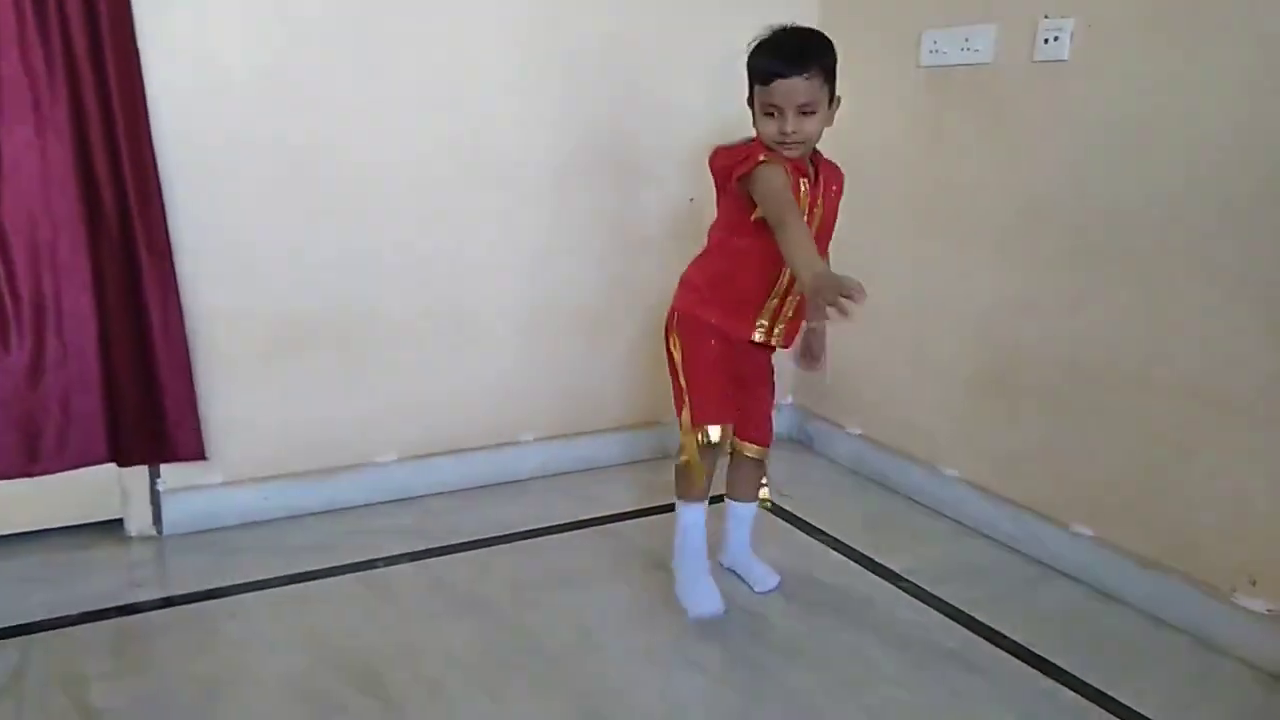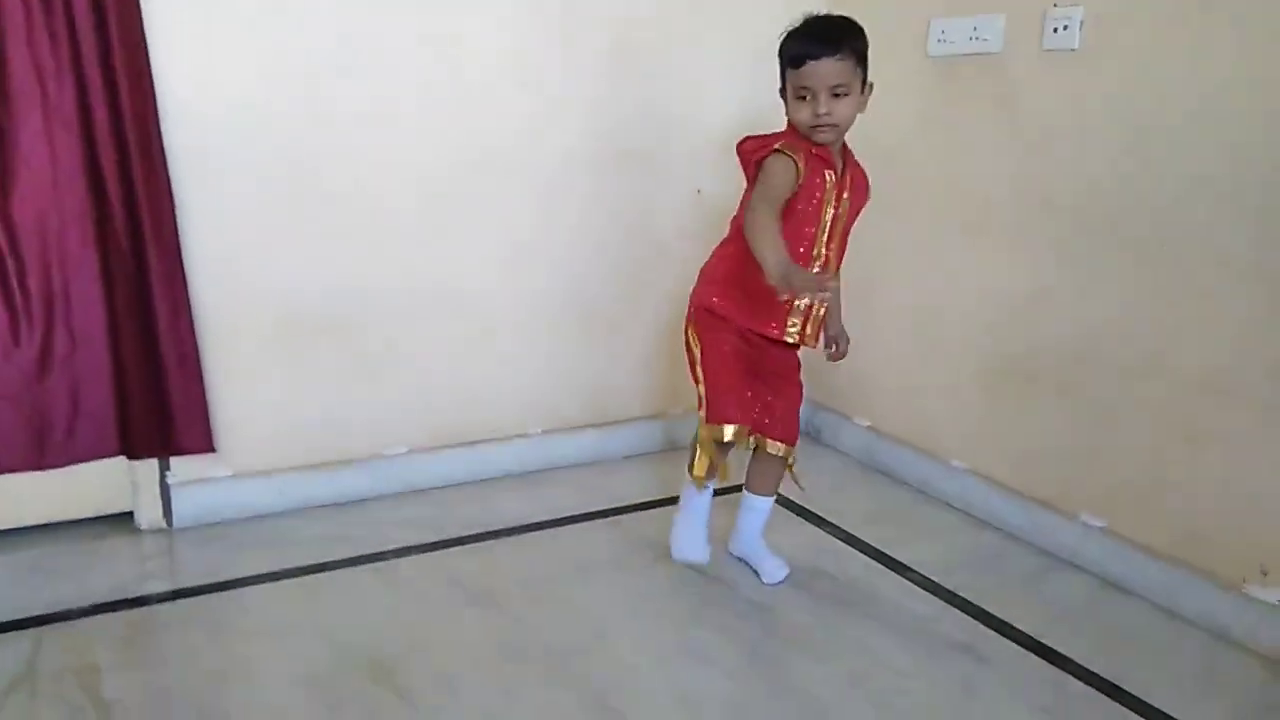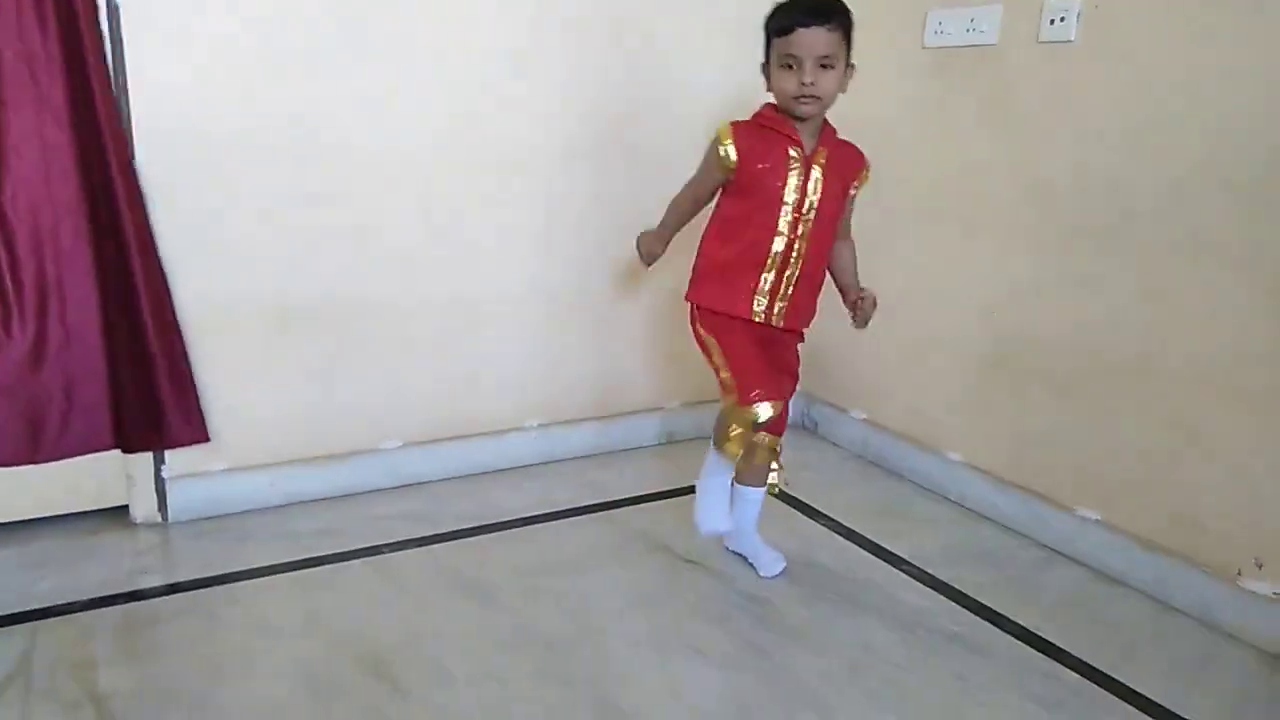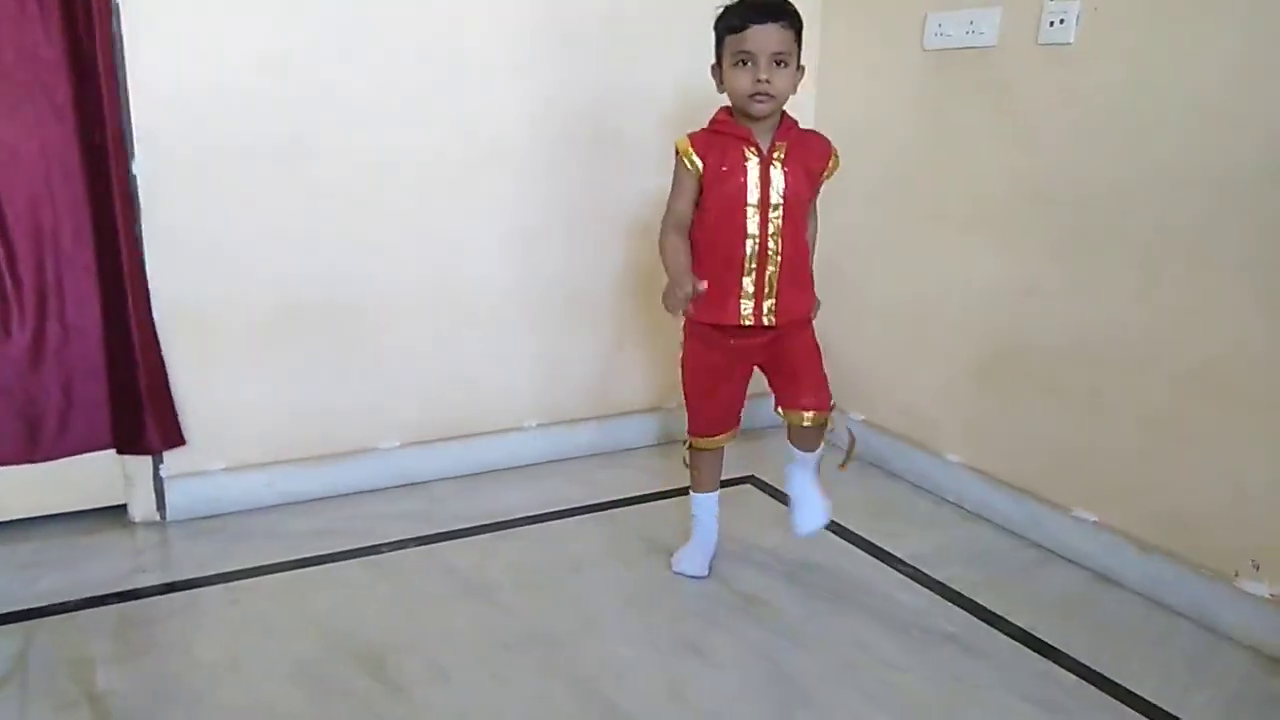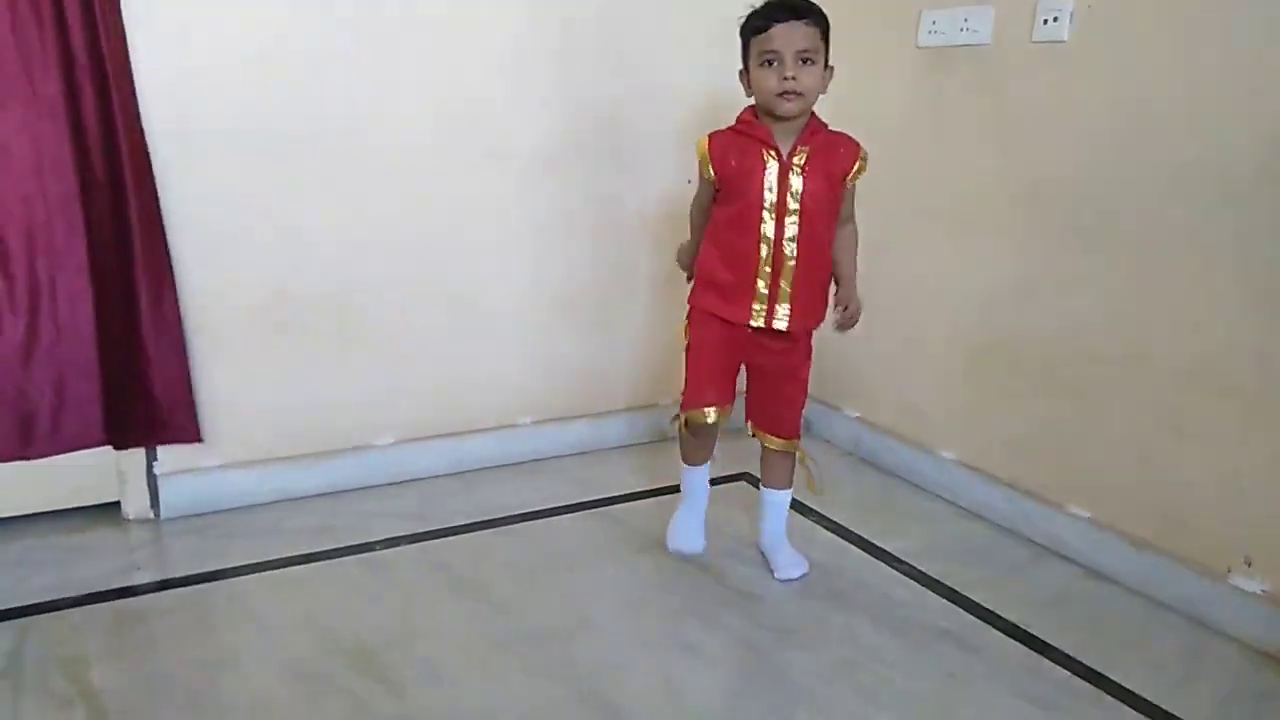
dt=0.4s
person 1, frame 1
left shoulder: (829, 178)
right shoulder: (759, 169)
right elbow: (786, 222)
left wrist: (813, 325)
right wrist: (816, 280)
left hip: (758, 334)
right hip: (703, 321)
left knee: (755, 441)
right knee: (707, 432)
left ankle: (737, 546)
right ankle: (690, 556)
person 1, frame 2
left shoulder: (854, 178)
right shoulder: (783, 158)
right elbow: (760, 213)
left wrist: (831, 318)
right wrist: (779, 270)
left hip: (782, 331)
right hip: (725, 314)
left knee: (780, 435)
right knee: (725, 423)
left ankle: (748, 536)
right ankle: (693, 509)
person 1, frame 3
left shoulder: (848, 163)
right shoulder: (742, 142)
right elbow: (693, 196)
left wrist: (853, 291)
right wrist: (658, 238)
left hip: (783, 320)
right hip: (722, 307)
left knee: (770, 429)
right knee: (755, 405)
left ankle: (742, 530)
right ankle: (717, 467)
person 1, frame 4
left shoulder: (813, 152)
right shoulder: (700, 150)
right elbow: (675, 226)
right wrist: (679, 279)
left hip: (787, 317)
right hip: (715, 319)
left knee: (811, 410)
right knee: (708, 430)
left ankle: (801, 477)
right ankle: (704, 533)
person 1, frame 5
left shoulder: (840, 155)
right shoulder: (723, 149)
left elbow: (842, 223)
left wrist: (847, 285)
right wrist: (694, 248)
left hip: (791, 322)
right hip: (719, 310)
left knee: (782, 429)
right knee: (702, 412)
left ankle: (774, 534)
right ankle: (692, 503)
